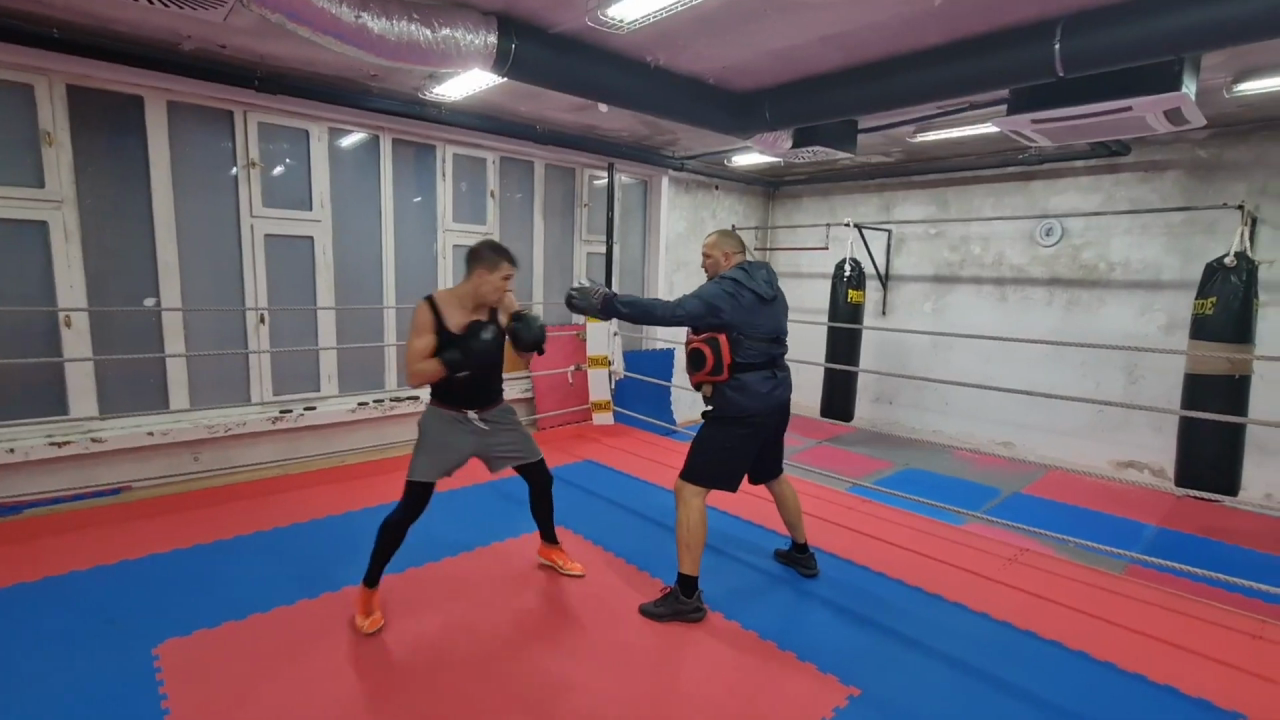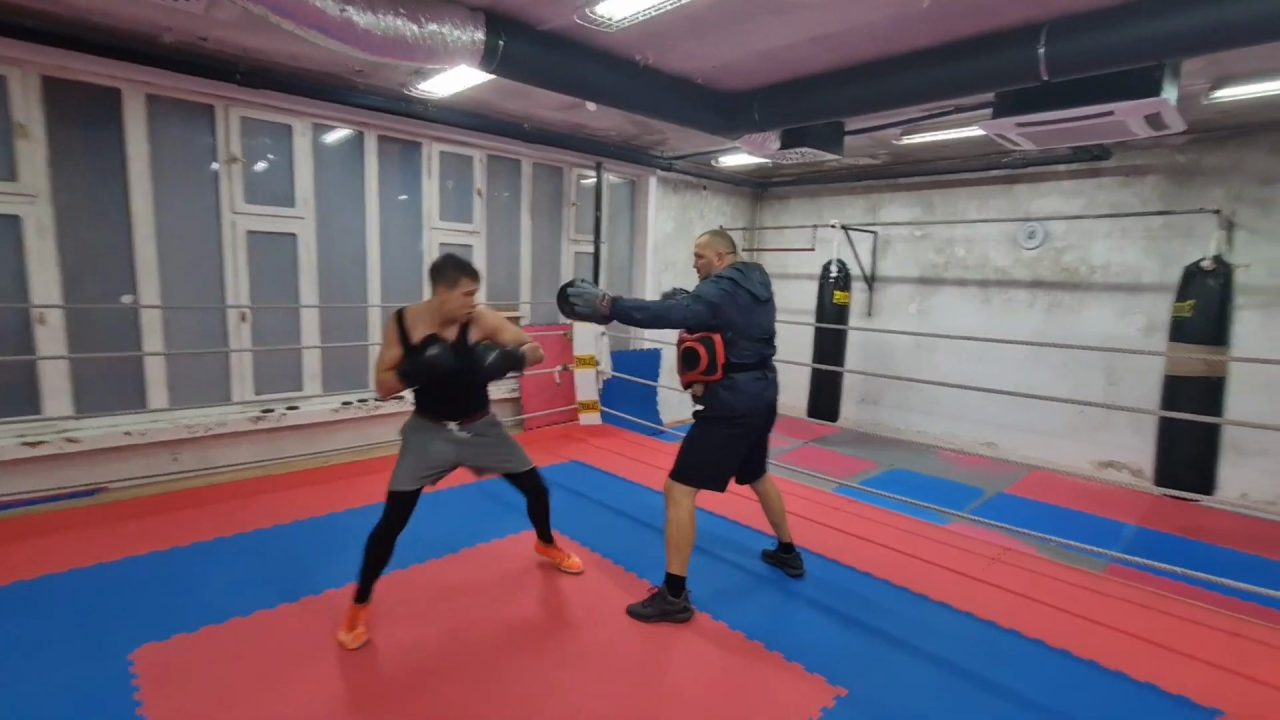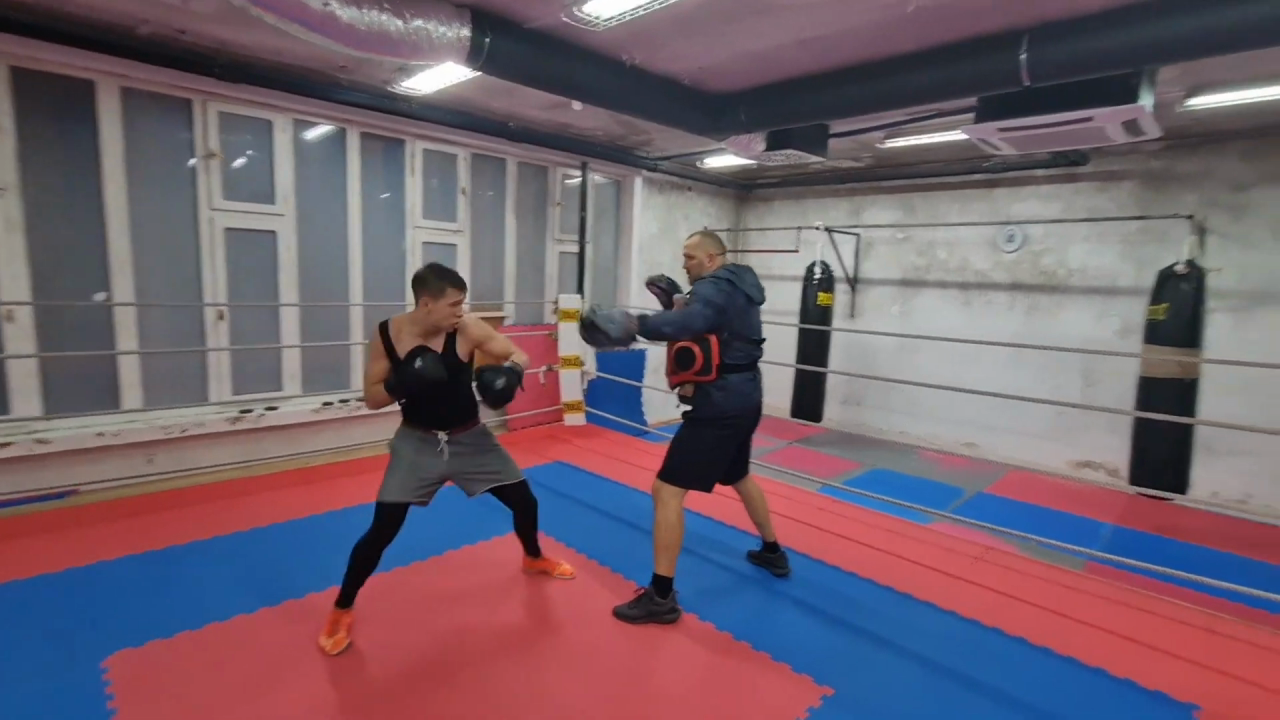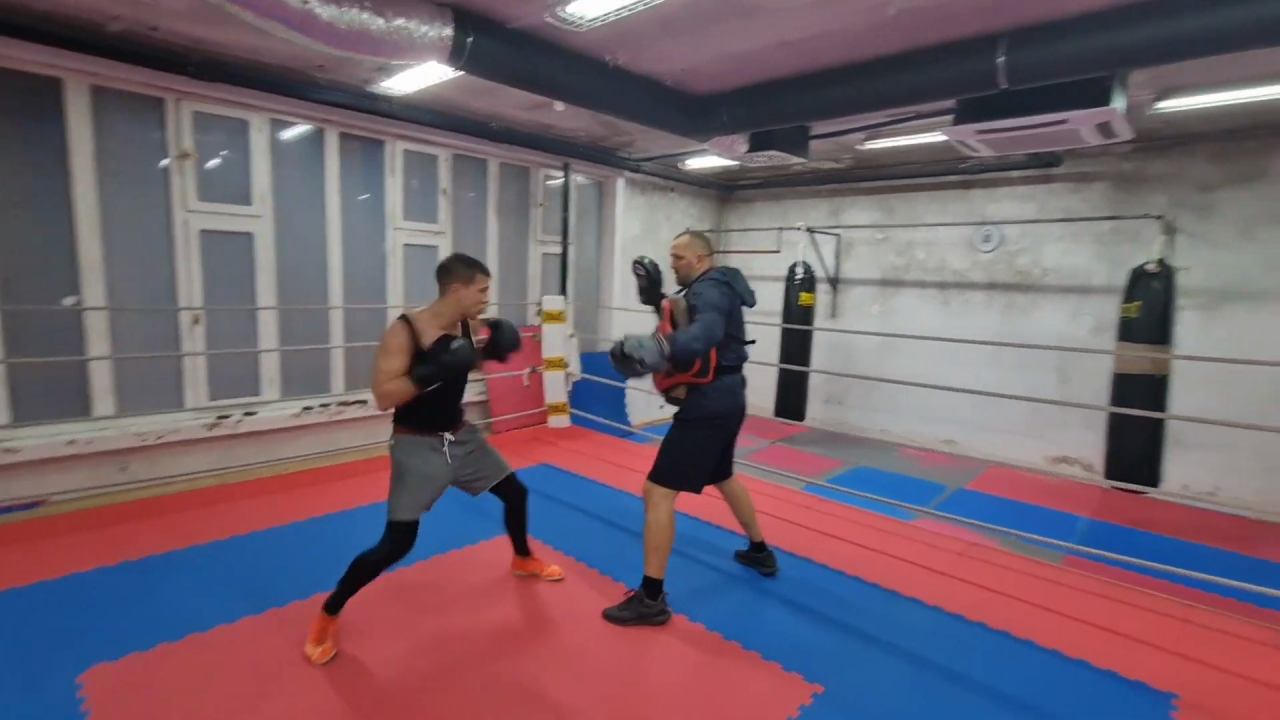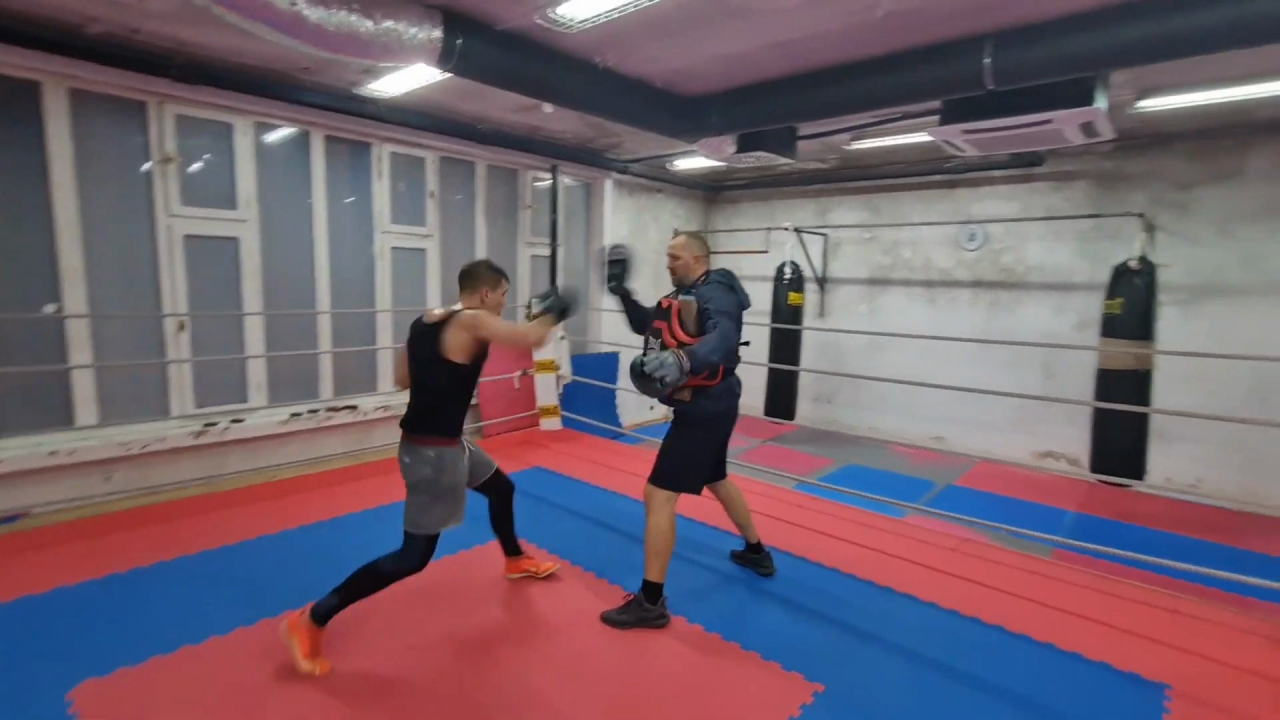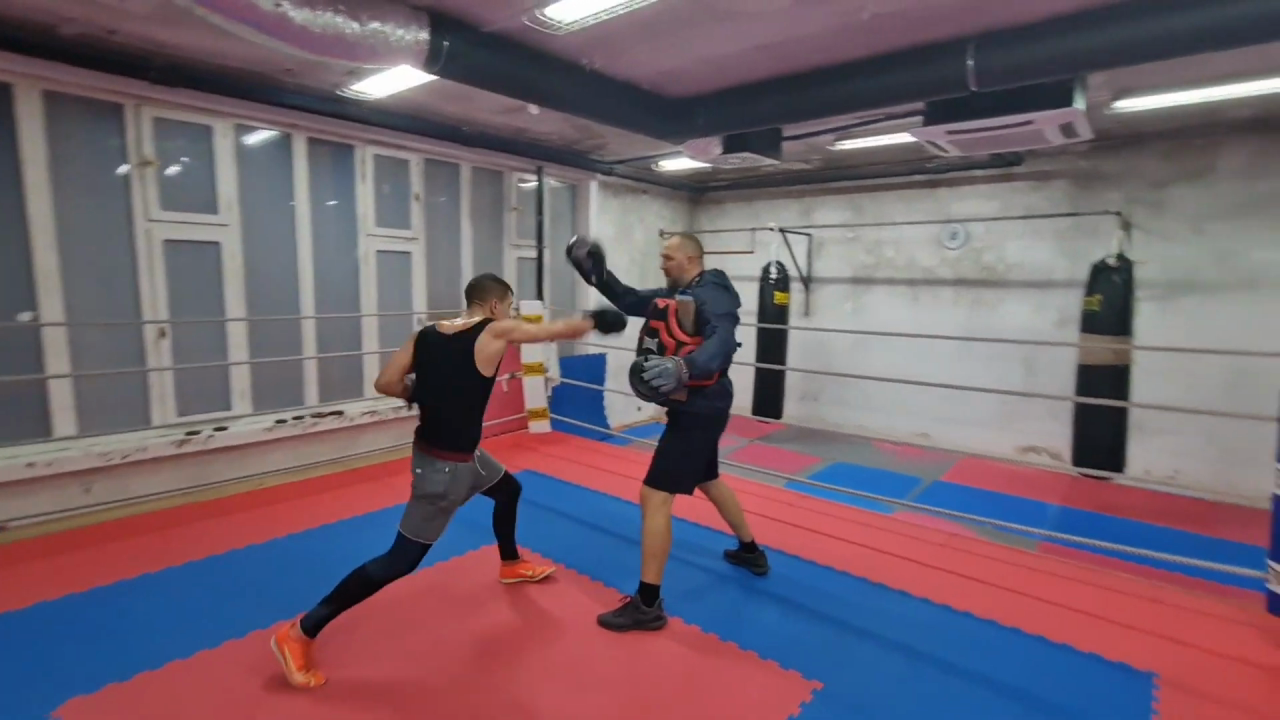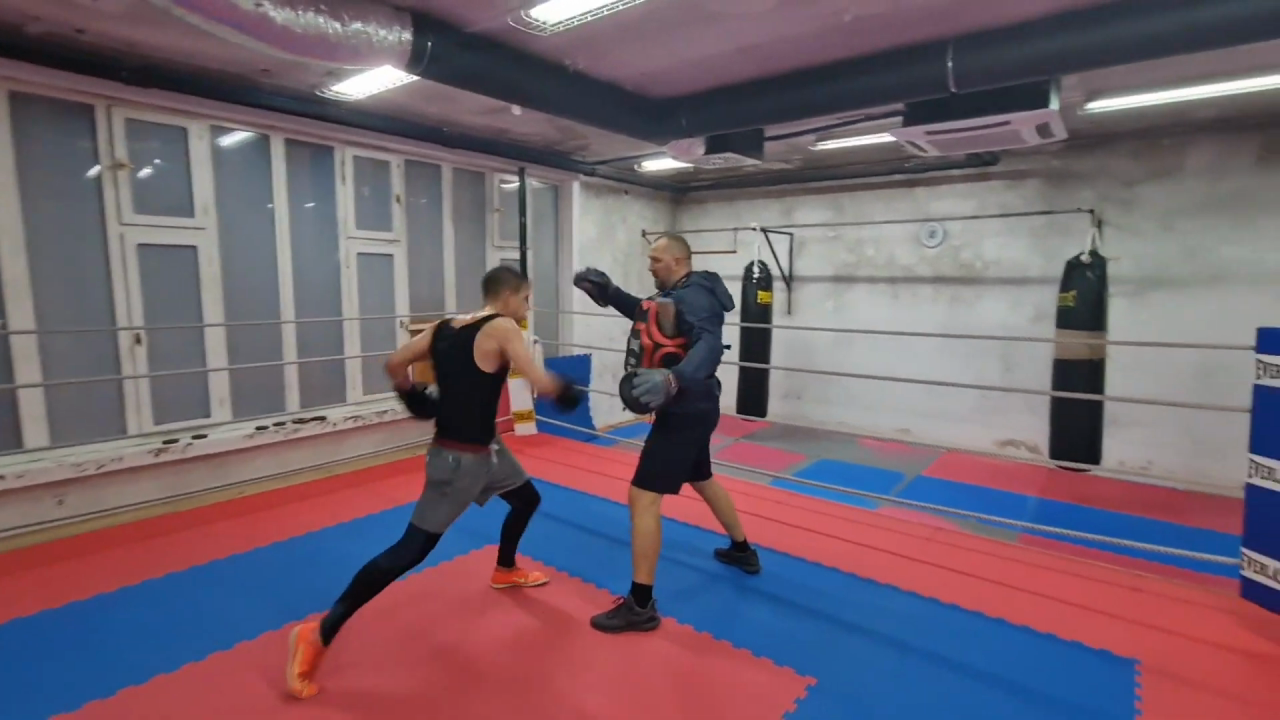
dt=0.1s
person 1, frame 1
left shoulder: (503, 305)
right shoulder: (428, 309)
left elbow: (534, 335)
right elbow: (414, 373)
left wrist: (531, 335)
right wrist: (460, 357)
left hip: (495, 414)
right hip: (446, 417)
left knee: (541, 476)
right knee: (411, 507)
left ankle: (550, 548)
right ankle: (369, 590)
person 1, frame 2
left shoulder: (481, 319)
right shoulder: (401, 323)
left elbow: (532, 348)
right elbow: (382, 387)
left wrist: (513, 357)
right wrist: (415, 371)
left hip: (478, 425)
right hip: (427, 429)
left knee: (535, 484)
right knee: (393, 518)
left ankle: (548, 545)
right ankle: (359, 604)
person 1, frame 3
left shoulder: (470, 328)
right shoulder: (387, 334)
left elbow: (517, 354)
right elbow: (371, 396)
left wrist: (509, 372)
right wrist: (400, 382)
left hip: (470, 435)
right hip: (419, 439)
left knee: (523, 500)
right knee: (383, 531)
left ankle: (535, 558)
right ankle: (342, 608)
person 1, frame 4
left shoulder: (467, 322)
right shoulder: (403, 330)
left elbow: (500, 350)
right elbow: (385, 397)
left wrist: (497, 345)
right wrist: (431, 372)
left hip: (458, 436)
right hip: (416, 444)
left knee: (516, 492)
right knee: (396, 544)
left ankle: (524, 559)
right ankle: (328, 615)
person 1, frame 5
left shoulder: (425, 322)
right shoulder: (473, 322)
left elbow: (405, 378)
right elbow: (526, 339)
right wrist: (551, 309)
left hip: (449, 444)
right hip: (435, 451)
left knee: (501, 487)
right knee: (413, 557)
left ankle: (516, 558)
right ankle: (314, 622)
person 1, frame 6
left shoulder: (427, 335)
right shoulder: (496, 331)
left elbow: (386, 382)
right elbow: (557, 330)
right wrist: (597, 320)
left hip: (459, 456)
right hip: (447, 463)
left knee: (509, 490)
right knee: (403, 558)
left ankle: (510, 564)
right ankle: (300, 633)
person 1, frame 7
left shoulder: (443, 329)
right shoulder: (501, 326)
left elbow: (395, 363)
right elbow: (537, 380)
left wrist: (410, 394)
right wrist: (563, 391)
right hip: (460, 456)
left knee: (529, 498)
right knee: (411, 552)
left ankle: (506, 569)
right ankle: (317, 637)
person 2, frame 1
left shoulder: (724, 290)
right shoulder: (768, 291)
left elbow: (669, 311)
left wrist: (605, 300)
right wrist: (697, 311)
left hip: (739, 407)
right hip: (773, 400)
left knee: (689, 490)
right knee: (773, 477)
left ankle: (687, 596)
right ankle: (802, 553)
person 2, frame 2
left shoulder: (720, 290)
right shoulder: (756, 290)
left elbow: (671, 313)
left wrist: (606, 305)
right wrist: (689, 302)
left hip: (729, 407)
right hip: (760, 400)
left knee: (679, 489)
right knee: (757, 477)
left ankle: (674, 595)
right ankle: (788, 553)
person 2, frame 3
left shoulder: (714, 290)
right shoulder: (734, 292)
left elbow: (684, 324)
left wrist: (631, 323)
right wrist: (674, 298)
left hip: (717, 407)
right hip: (741, 401)
left knee: (667, 490)
right knee: (737, 477)
left ankle: (661, 596)
right ankle: (773, 554)
person 2, frame 4
left shoulder: (711, 292)
right shoulder: (708, 291)
left elbow: (702, 335)
right elbow: (689, 329)
left wrist: (658, 348)
right wrist: (655, 295)
left hip: (706, 408)
right hip: (725, 403)
left knee: (658, 491)
right knee: (721, 479)
left ankle: (651, 598)
right ankle: (760, 552)
person 2, frame 5
left shoulder: (715, 296)
right shoulder: (683, 297)
left elbow: (720, 343)
right elbow: (647, 324)
left wrist: (684, 361)
right wrist: (621, 288)
left hip: (705, 409)
right hip: (706, 406)
left knee: (659, 495)
right knee: (717, 480)
left ankle: (651, 601)
right ankle: (757, 553)
person 2, frame 6
left shoulder: (711, 297)
right shoulder: (675, 295)
left elbow: (720, 345)
right elbow: (631, 301)
left wrist: (681, 368)
right wrist: (597, 273)
left hip: (699, 409)
right hip: (698, 407)
left knee: (655, 496)
right knee: (708, 479)
left ankle: (647, 604)
right ankle: (751, 552)
person 2, frame 7
left shoulder: (694, 300)
right shoulder: (673, 296)
left elbow: (705, 350)
right elbow: (643, 310)
left wrist: (670, 381)
right wrist: (604, 289)
left hip: (684, 410)
right hip: (696, 406)
left knee: (642, 497)
right knee: (701, 479)
left ankle: (640, 604)
right ankle: (742, 551)
